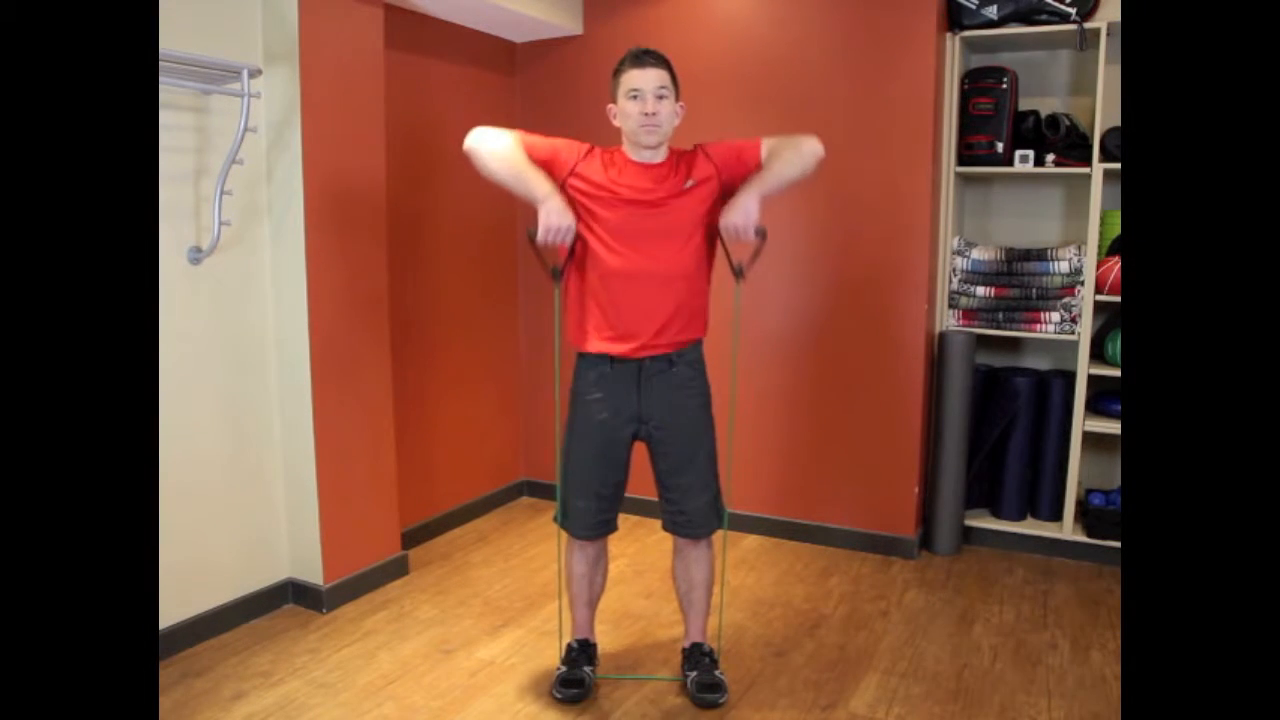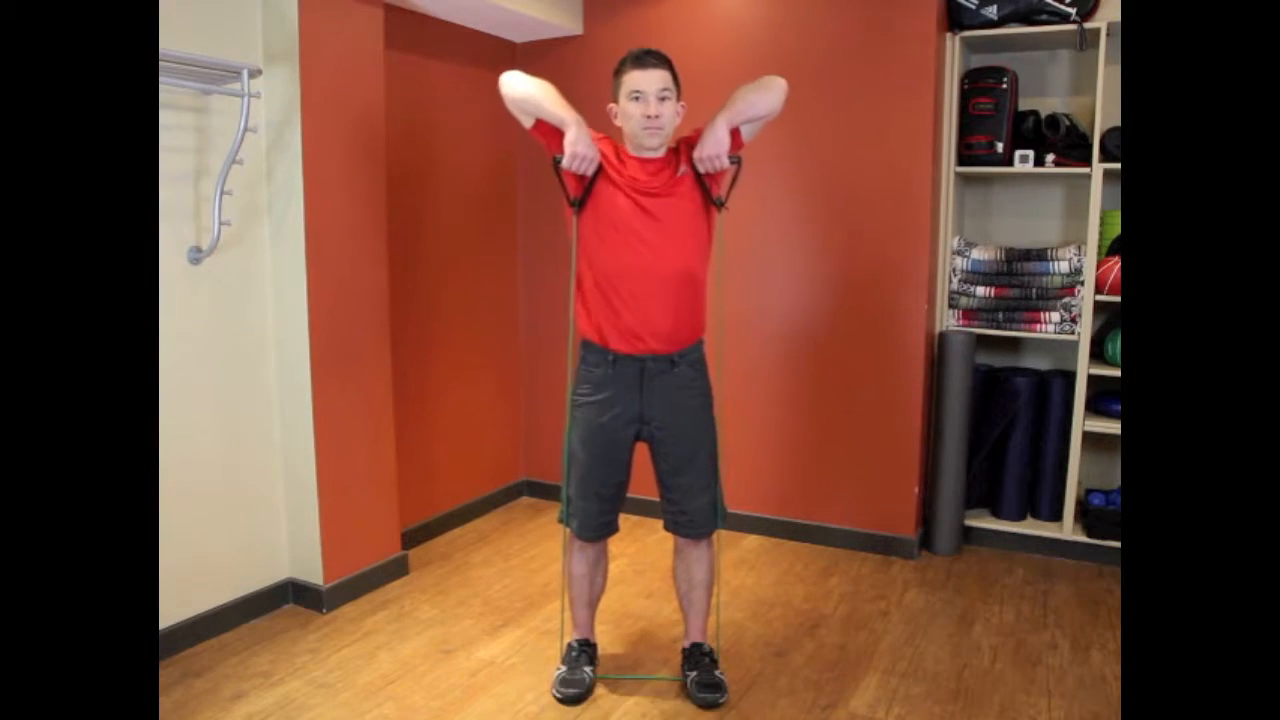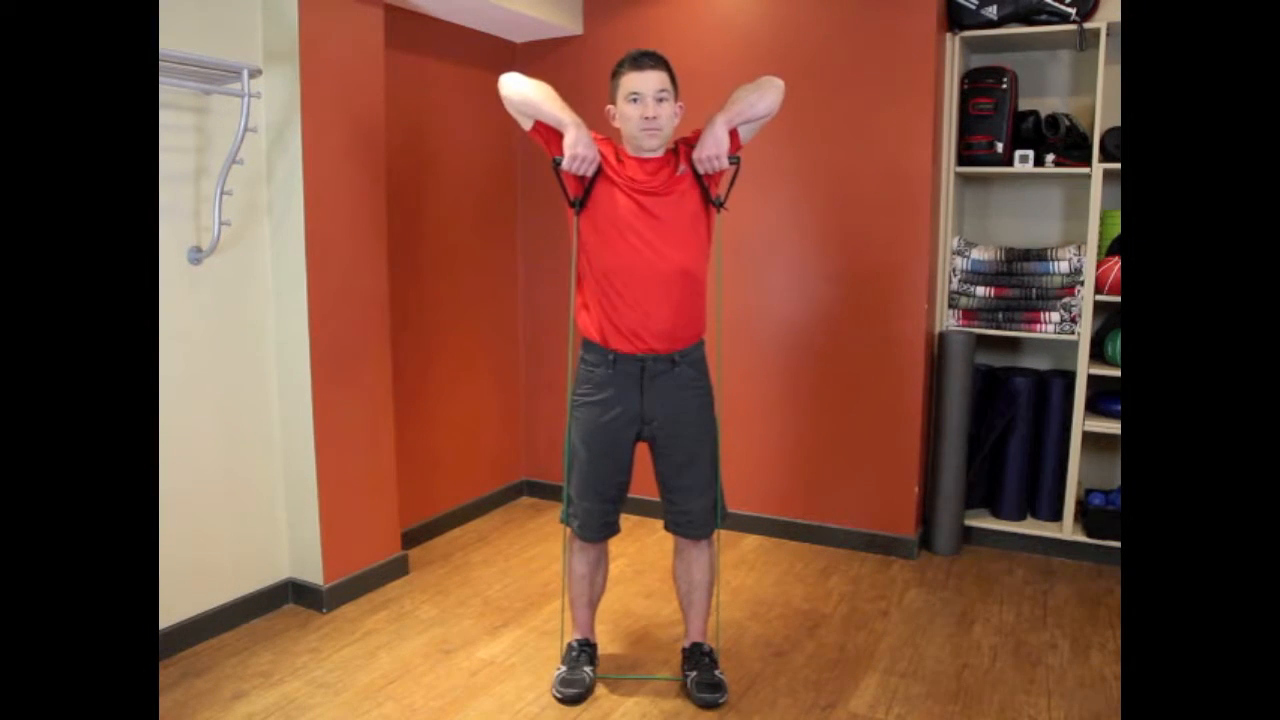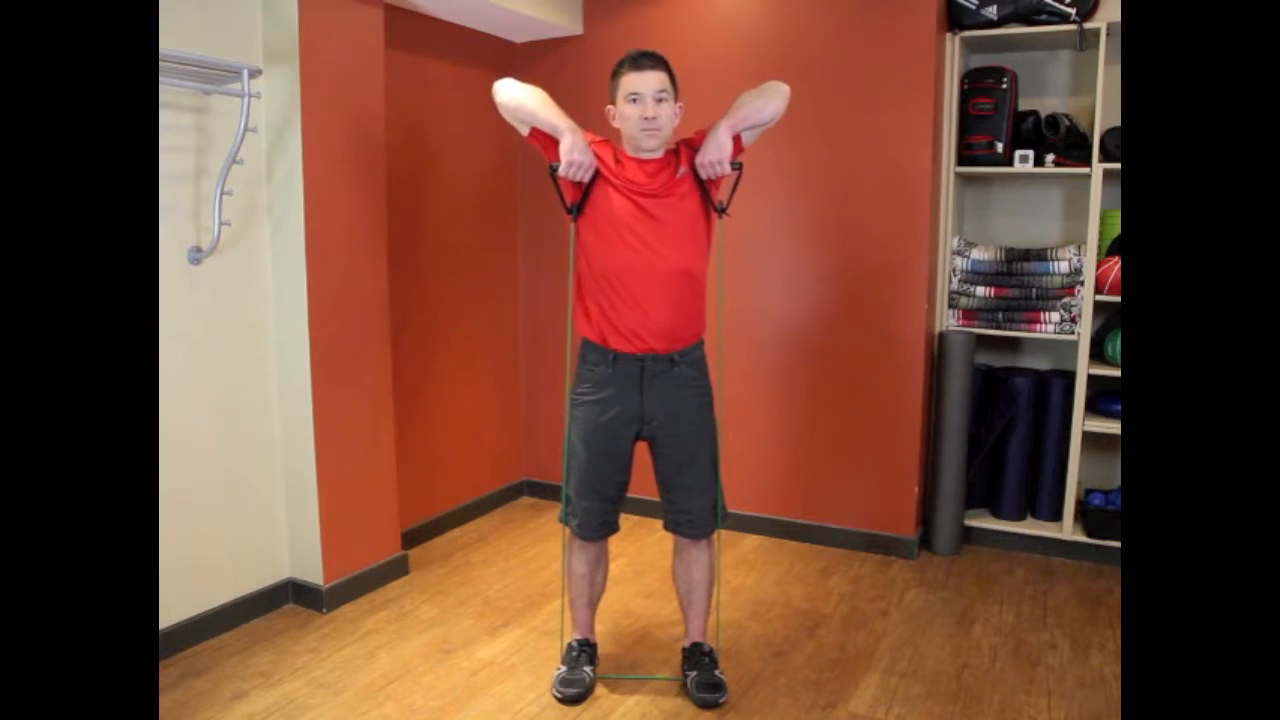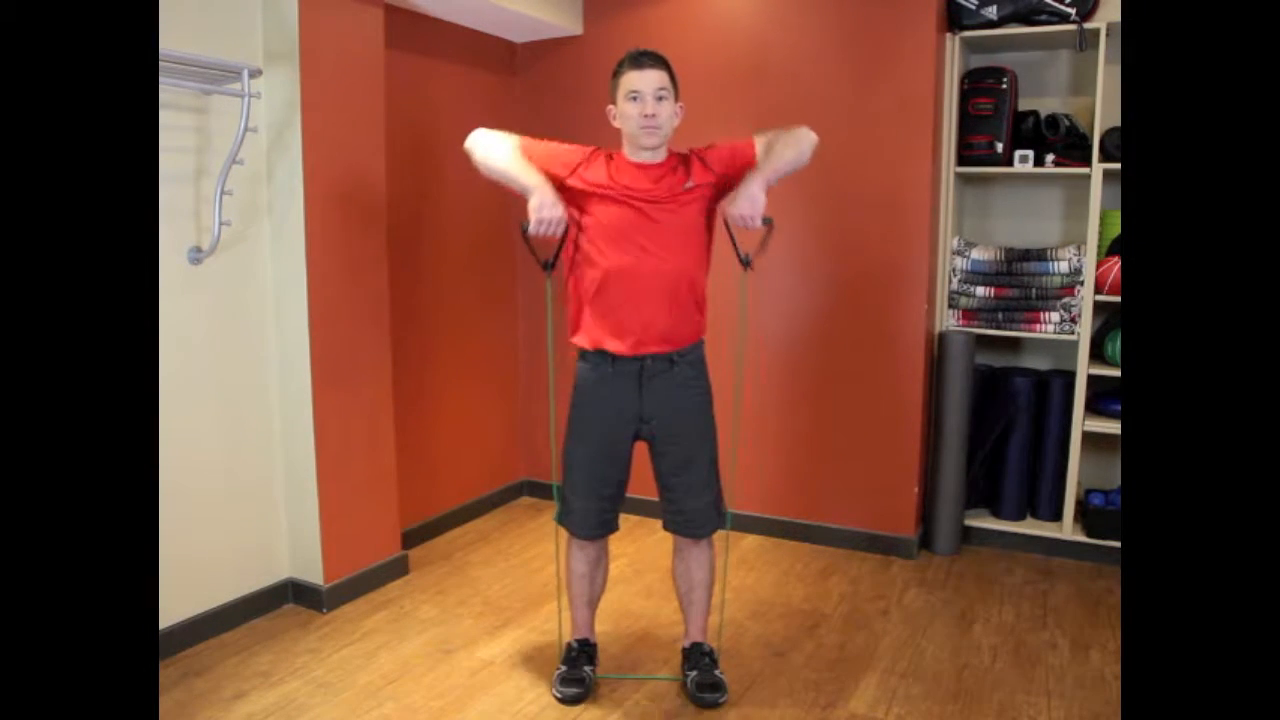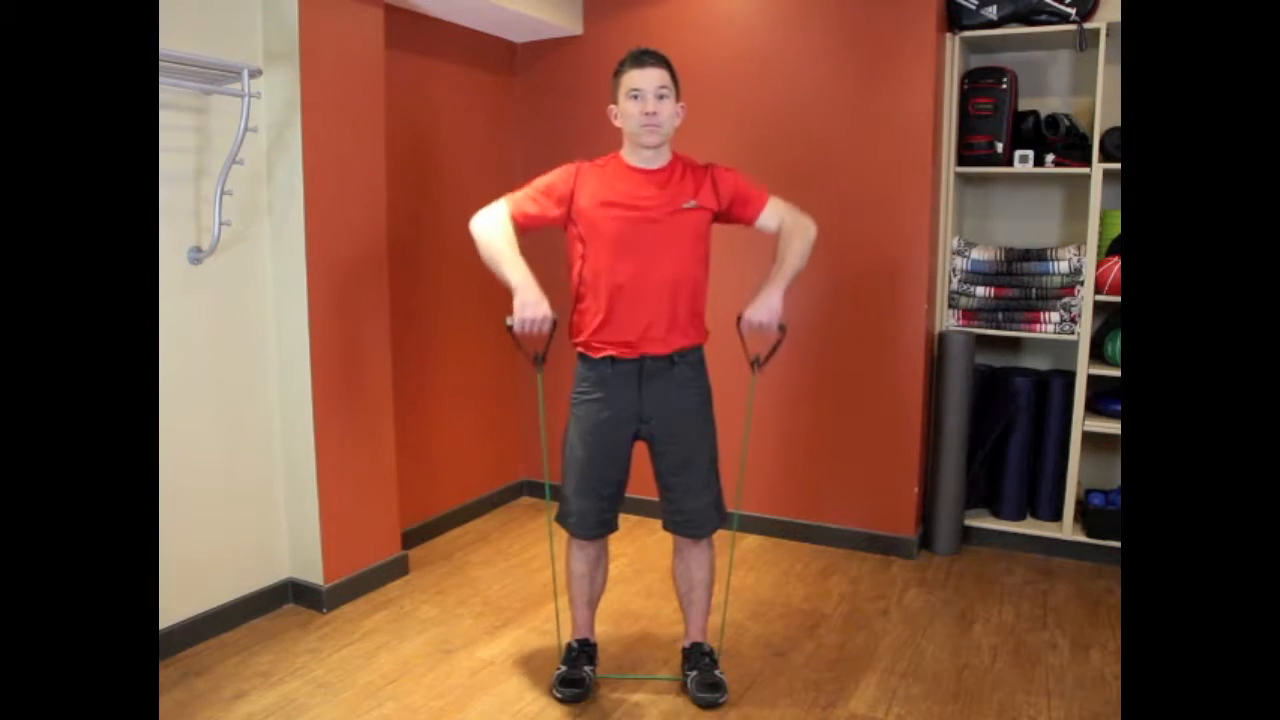
dt=0.3s
person 1, frame 1
left shoulder: (709, 171)
right shoulder: (579, 168)
left elbow: (808, 149)
right elbow: (481, 143)
left wrist: (754, 194)
right wrist: (543, 195)
left hip: (679, 373)
right hip: (600, 374)
left knee: (694, 522)
right knee: (585, 523)
left ankle: (696, 650)
right ankle: (581, 646)
person 1, frame 2
left shoulder: (698, 161)
right shoulder: (590, 160)
left elbow: (774, 91)
right elbow: (513, 85)
left wrist: (721, 127)
right wrist: (571, 126)
left hip: (681, 372)
right hip: (603, 371)
left knee: (695, 522)
right knee: (587, 522)
left ankle: (697, 649)
right ankle: (581, 646)
person 1, frame 3
left shoulder: (699, 161)
right shoulder: (589, 162)
left elbow: (771, 90)
right elbow: (512, 87)
left wrist: (718, 127)
right wrist: (572, 127)
left hip: (682, 371)
right hip: (604, 371)
left knee: (695, 523)
right knee: (588, 522)
left ankle: (697, 650)
right ankle: (581, 646)
person 1, frame 4
left shoulder: (698, 163)
right shoulder: (590, 163)
left elbow: (777, 94)
right elbow: (507, 92)
left wrist: (722, 132)
right wrist: (567, 134)
left hip: (682, 371)
right hip: (603, 371)
left knee: (695, 522)
right knee: (588, 521)
left ankle: (697, 650)
right ankle: (581, 645)
person 1, frame 5
left shoulder: (704, 169)
right shoulder: (581, 169)
left elbow: (800, 141)
right elbow: (483, 144)
left wrist: (754, 188)
right wrist: (536, 188)
left hip: (680, 372)
right hip: (601, 373)
left knee: (695, 522)
right knee: (586, 522)
left ankle: (697, 649)
right ankle: (582, 645)
person 1, frame 6
left shoulder: (709, 183)
right shoulder: (578, 182)
left elbow: (797, 224)
right elbow: (487, 221)
left wrist: (774, 290)
right wrist: (523, 285)
left hip: (679, 376)
right hip: (600, 377)
left knee: (694, 523)
right knee: (585, 522)
left ankle: (697, 650)
right ankle: (581, 646)
